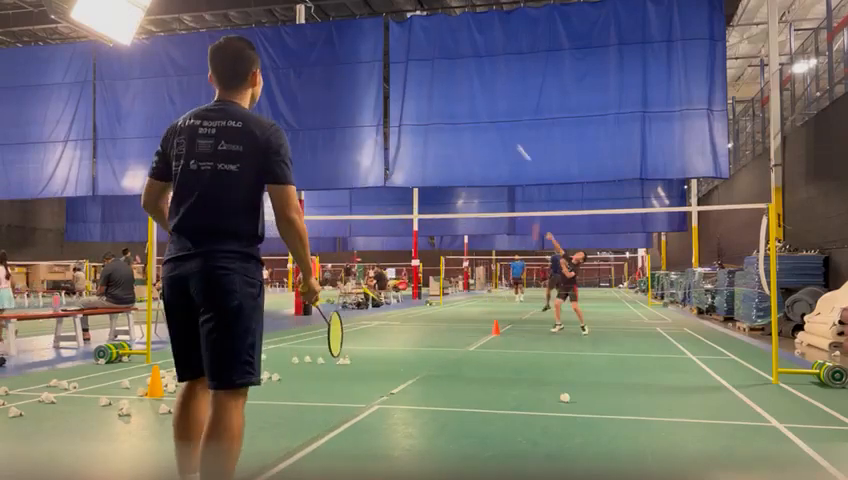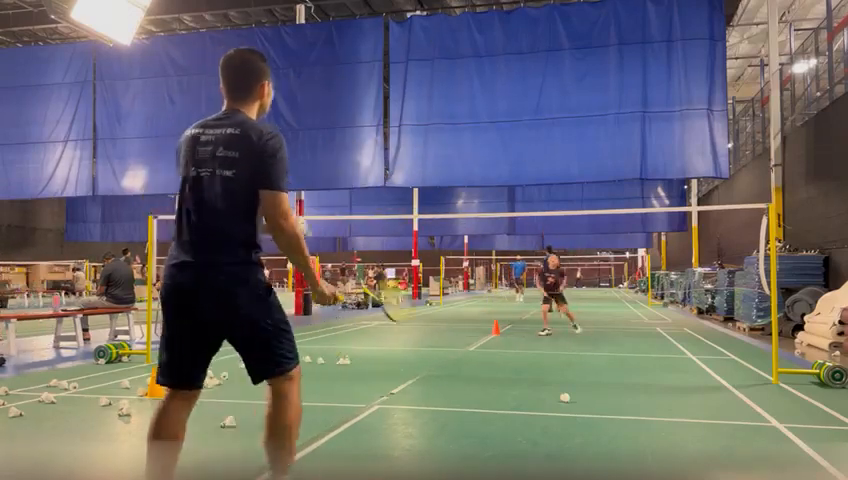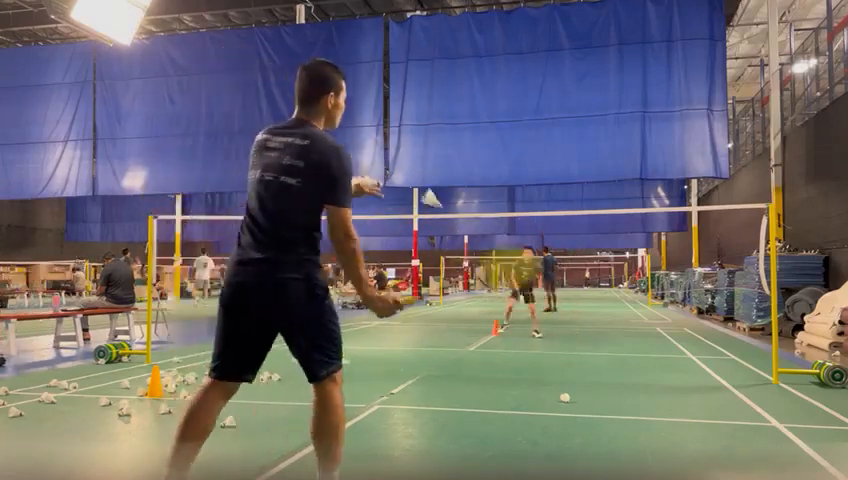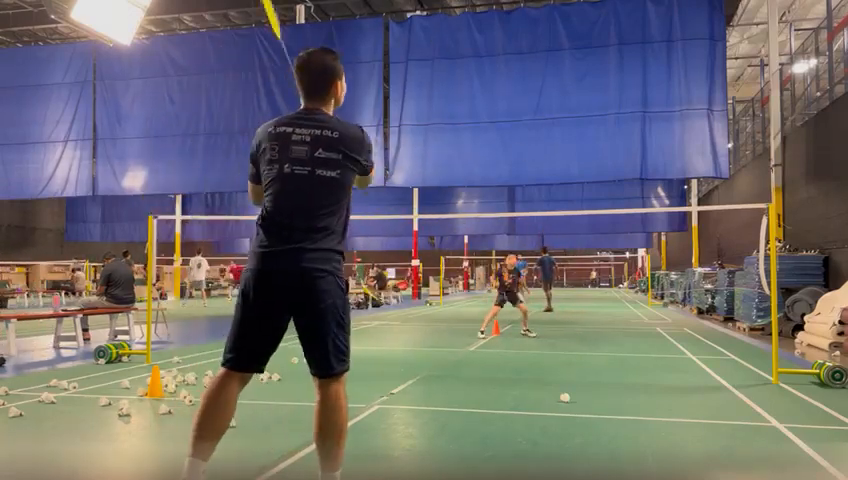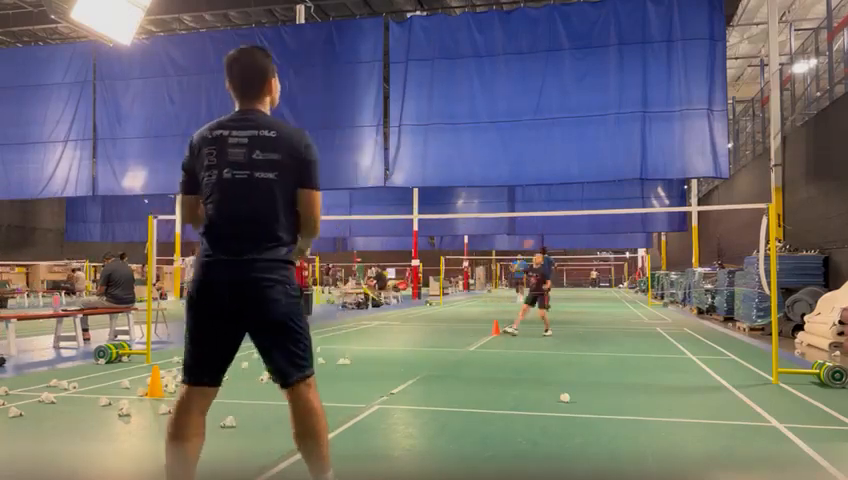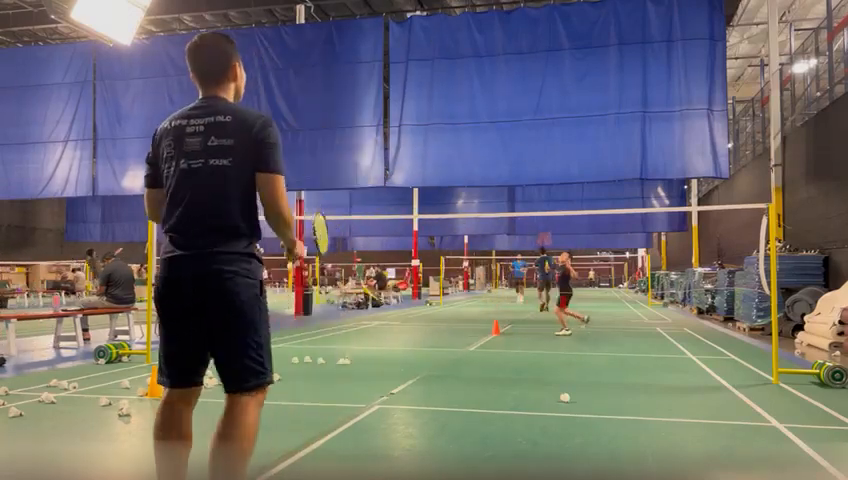
dt=0.4s
person 1, frame 1
left shoulder: (179, 128)
right shoulder: (265, 133)
left elbow: (151, 201)
right elbow: (288, 214)
right wrist: (308, 274)
left hip: (179, 269)
right hip: (232, 271)
left knee: (196, 383)
right knee: (229, 394)
person 1, frame 2
left shoulder: (191, 137)
right shoulder: (264, 139)
right elbow: (280, 222)
right wrist: (316, 282)
left hip: (181, 277)
right hip: (234, 278)
left knee: (179, 393)
right knee: (285, 379)
person 1, frame 3
left shoulder: (262, 140)
right shoulder: (330, 153)
right elbow: (342, 233)
left wrist: (349, 187)
right wrist: (367, 292)
left hip: (243, 275)
right hip: (293, 279)
left knee: (220, 382)
right knee: (327, 381)
person 1, frame 4
left shoulder: (267, 133)
right shoulder: (354, 138)
left hip: (265, 266)
right hip: (319, 270)
left knee: (233, 372)
right knee: (330, 380)
person 1, frame 5
left shoulder: (201, 140)
right shoulder: (295, 141)
left elbow: (190, 213)
right elbow: (311, 219)
right wrist: (300, 246)
left hip: (212, 277)
right hip: (269, 277)
left knee: (197, 390)
right knee: (300, 385)
person 1, frame 6
left shoulder: (166, 130)
right shoulder: (254, 125)
left elbow: (155, 209)
right elbow: (275, 204)
right wrist: (292, 244)
left hip: (175, 272)
right hip: (231, 272)
left knee: (180, 392)
right knee: (246, 394)
